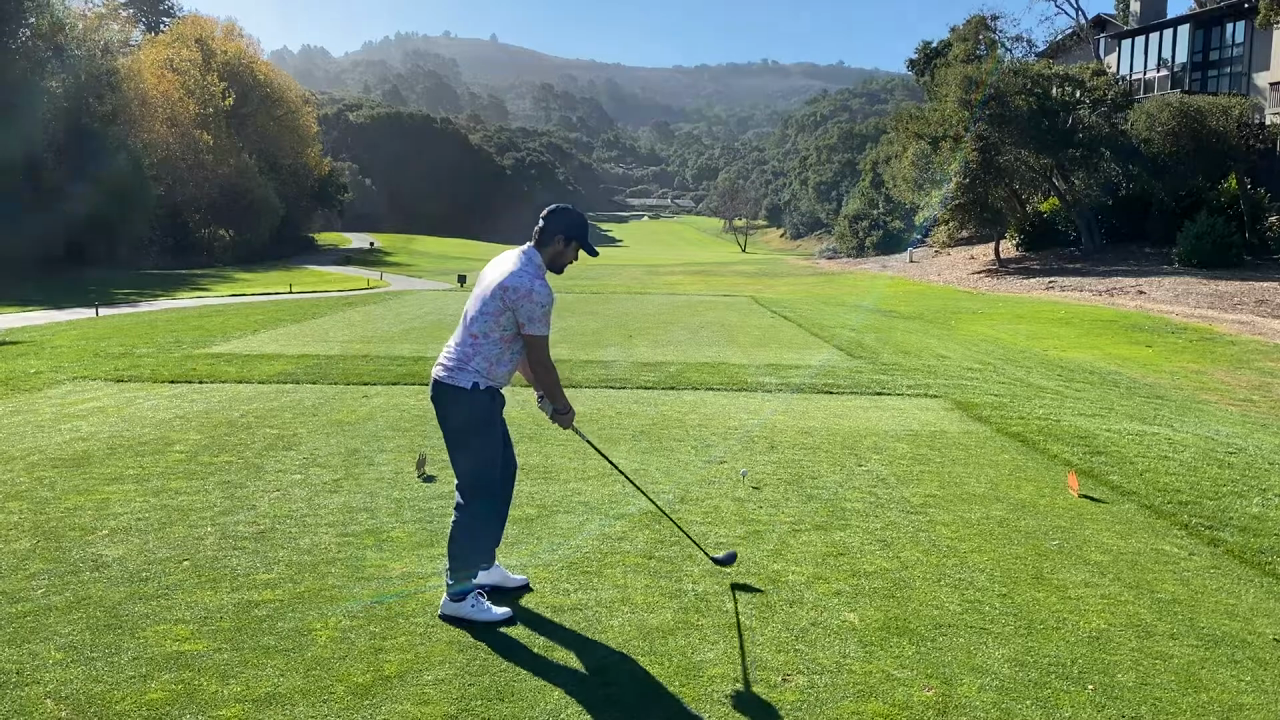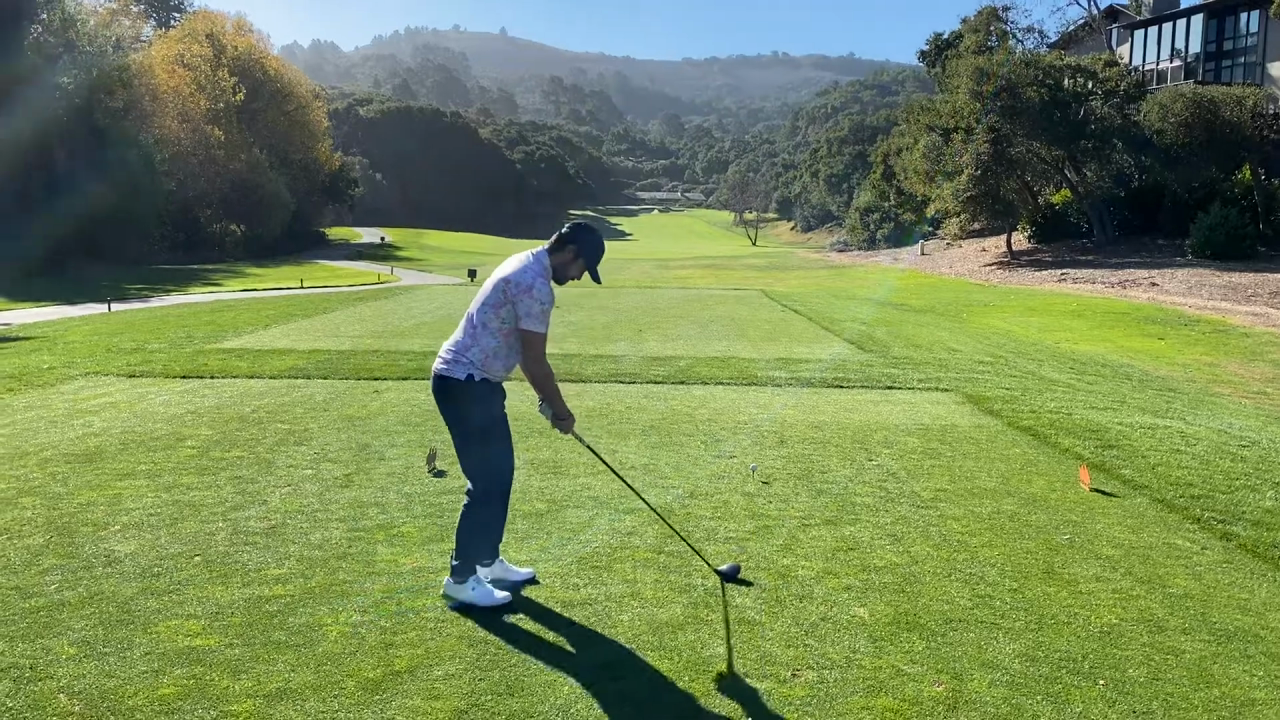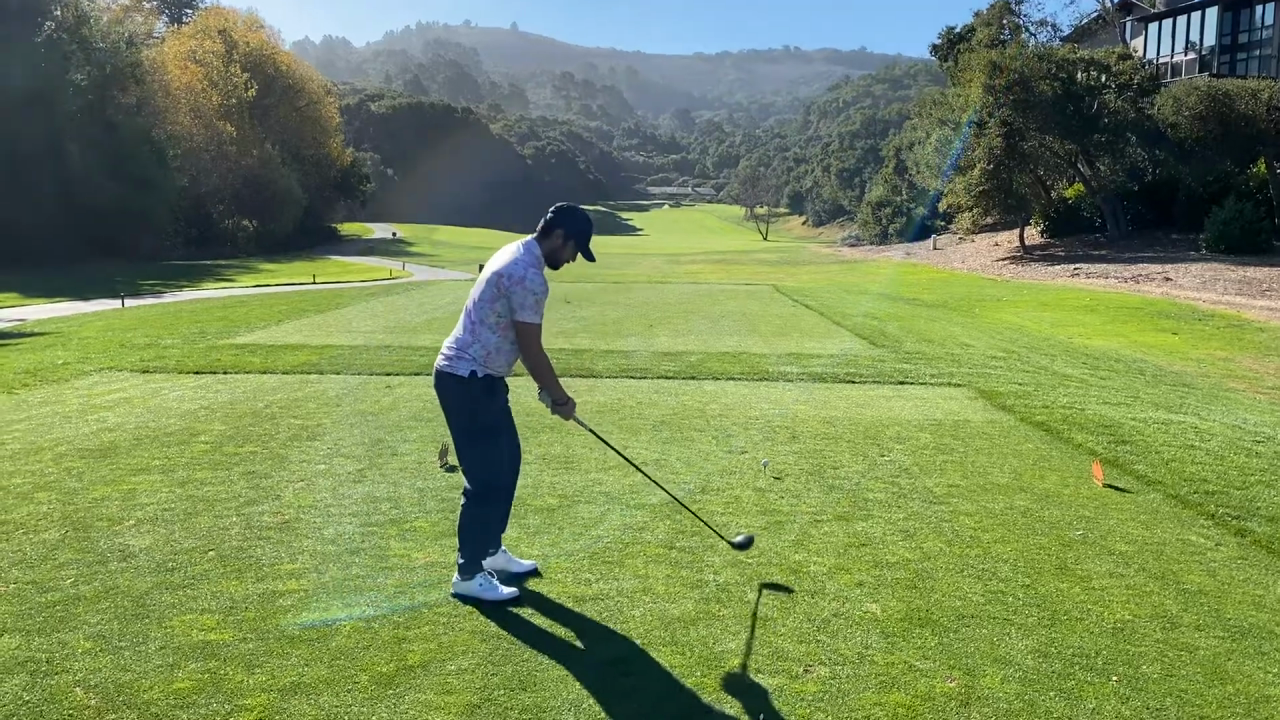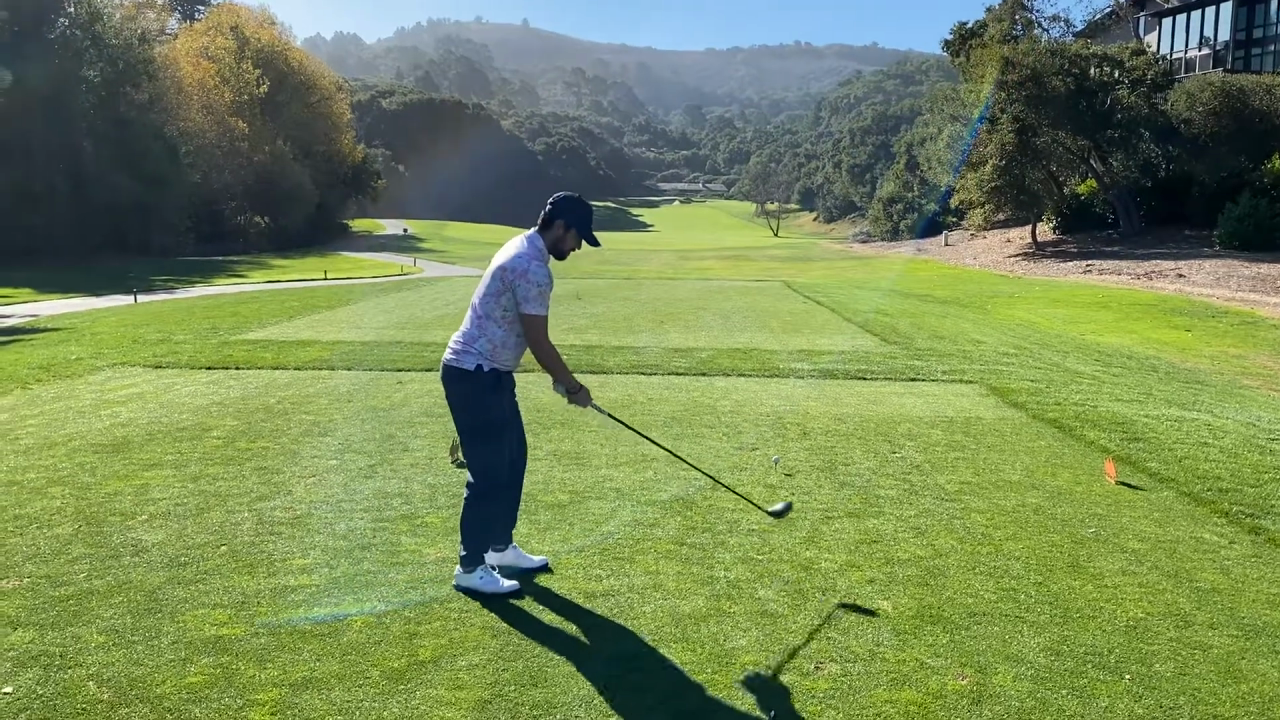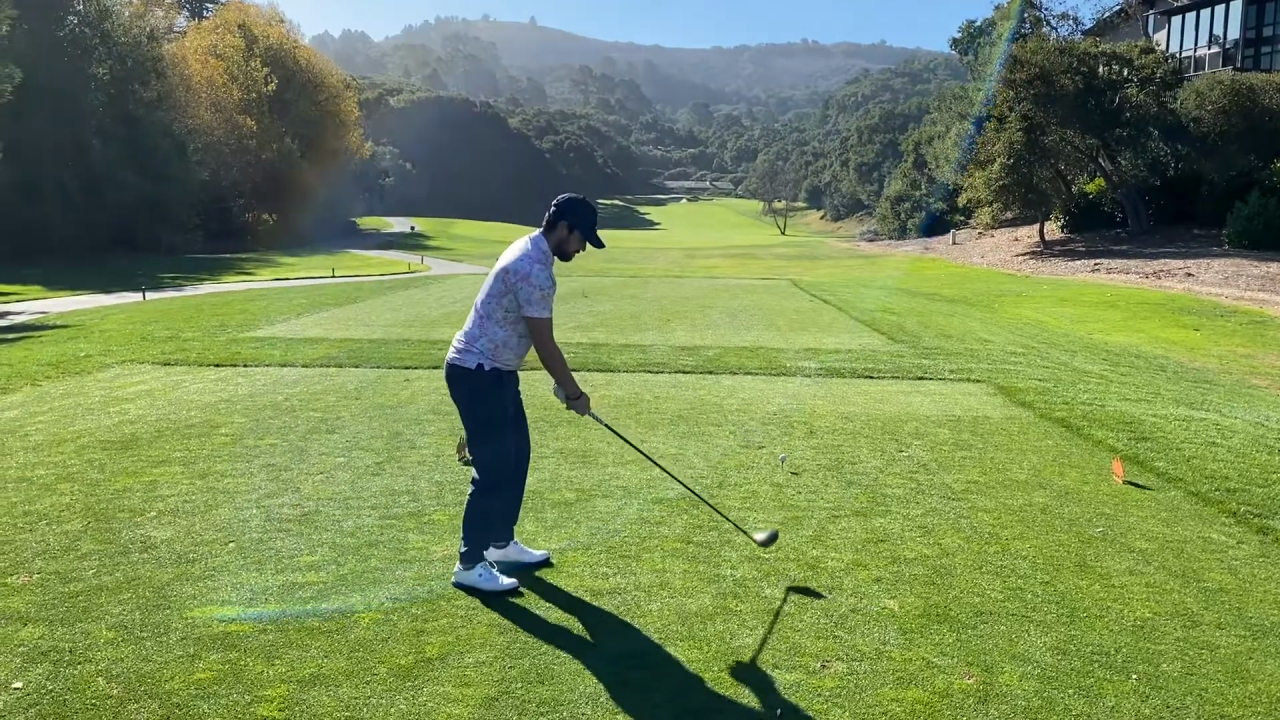
dt=0.5s
person 1, frame 1
left shoulder: (508, 262)
right shoulder: (533, 287)
right elbow: (540, 360)
left wrist: (541, 391)
right wrist: (563, 408)
left hip: (462, 385)
right hip: (467, 392)
left knee: (500, 474)
right knee: (477, 491)
left ankle: (482, 564)
right ankle: (458, 594)
person 1, frame 2
left shoulder: (524, 265)
right shoulder: (535, 285)
left elbow: (522, 351)
right elbow: (535, 360)
left wrist: (547, 400)
right wrist: (561, 411)
left hip: (473, 380)
right hip: (464, 383)
left knee: (499, 471)
right knee: (488, 479)
left ankle: (486, 559)
right ankle: (461, 576)
person 1, frame 3
left shoulder: (516, 255)
right shoulder: (529, 276)
right elbow: (531, 350)
left wrist: (548, 388)
right wrist: (561, 398)
left hip: (476, 376)
right hip: (467, 380)
left knee: (506, 462)
right knee: (486, 477)
left ankle: (490, 550)
right ankle: (468, 573)
person 1, frame 4
left shoulder: (522, 250)
right shoulder: (532, 269)
left elbow: (528, 337)
right elbow: (539, 342)
left wrist: (559, 378)
right wrist: (573, 386)
left hip: (487, 371)
right hip: (475, 373)
left knee: (512, 458)
right knee: (489, 471)
left ankle: (499, 546)
right ankle: (470, 566)
person 1, frame 5
left shoulder: (529, 252)
right shoulder: (535, 271)
left elbow: (537, 338)
right elbow: (544, 344)
left wrist: (563, 383)
right wrist: (575, 393)
left hip: (493, 370)
right hip: (476, 372)
left knee: (515, 457)
right knee: (495, 468)
left ankle: (500, 542)
right ankle: (470, 563)
